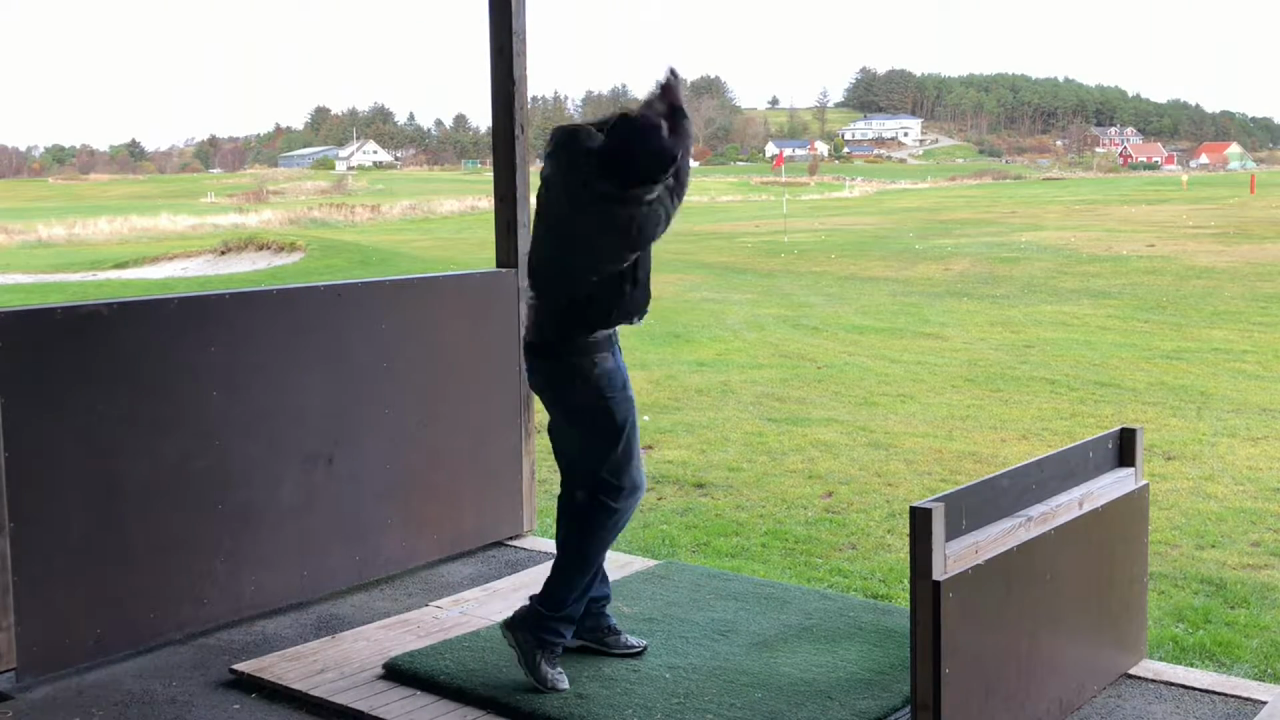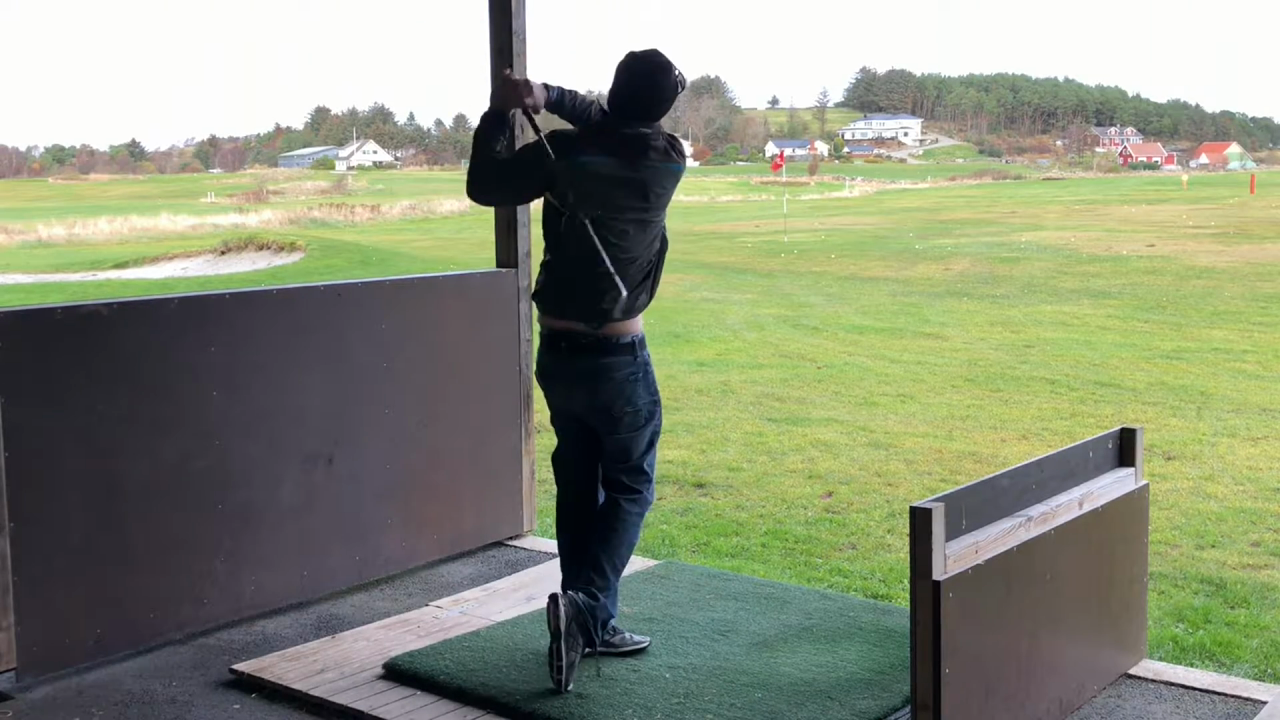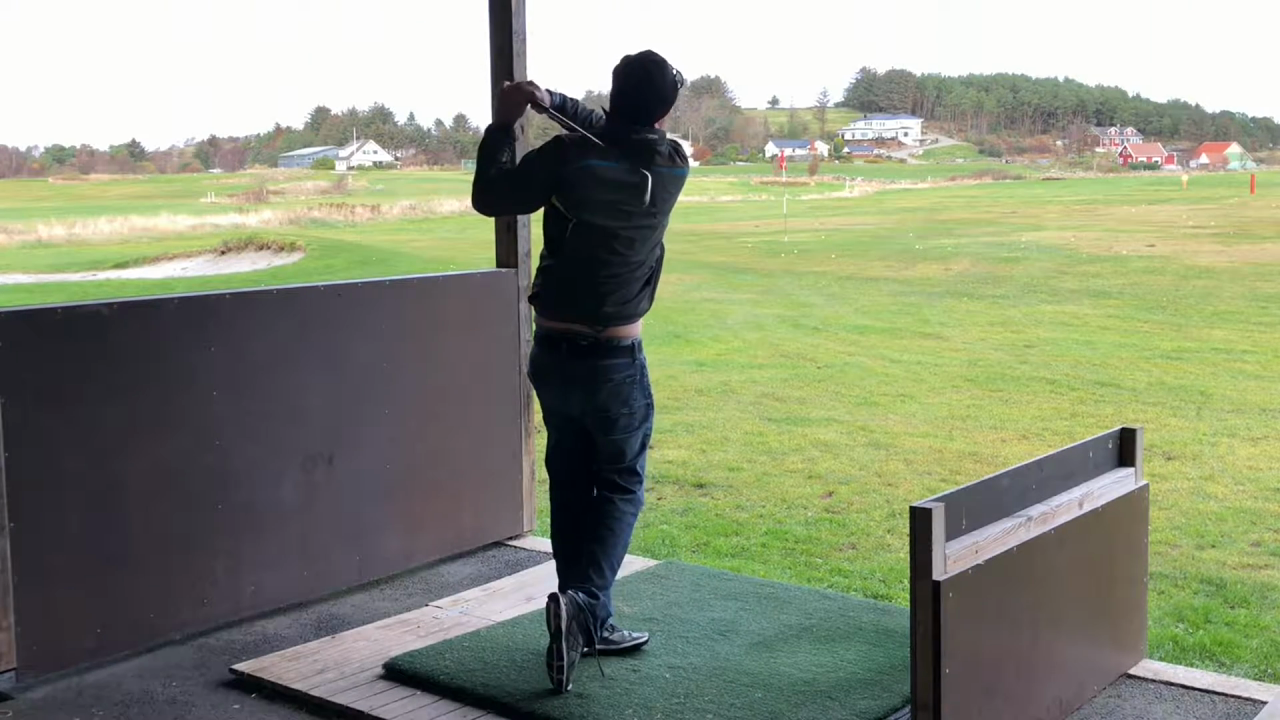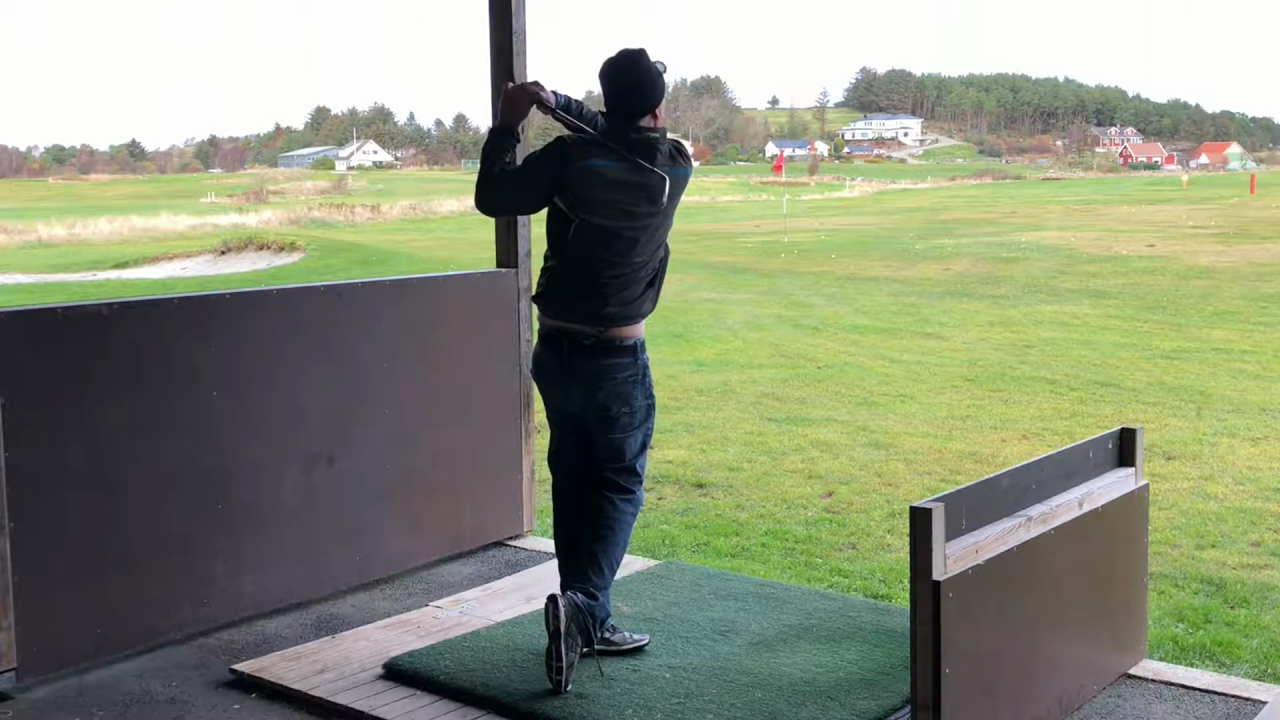
dt=0.4s
person 1, frame 1
left shoulder: (573, 148)
right shoulder: (612, 223)
right elbow: (672, 178)
left wrist: (650, 109)
right wrist: (676, 114)
left hip: (557, 346)
right hip: (579, 355)
left knee: (587, 477)
right knee: (619, 487)
left ankle: (585, 616)
right ankle: (543, 625)
person 1, frame 2
left shoulder: (561, 153)
right shoulder: (668, 160)
left elbow: (482, 186)
right elbow: (618, 125)
left wrist: (504, 107)
right wrist: (549, 96)
left hip: (556, 351)
right hip: (616, 357)
left knee: (577, 486)
right knee: (629, 487)
left ankle: (589, 622)
right ankle: (587, 608)
person 1, frame 3
left shoulder: (566, 157)
right shoulder: (672, 166)
left elbow: (489, 198)
right elbow: (615, 136)
left wrist: (503, 123)
right wrist: (552, 101)
left hip: (552, 352)
right hip: (613, 359)
left knee: (571, 485)
right knee: (621, 486)
left ankle: (587, 621)
right ankle: (584, 605)
person 1, frame 4
left shoulder: (568, 157)
right shoulder: (675, 166)
left elbow: (492, 199)
left wrist: (506, 126)
right wrist: (557, 102)
left hip: (555, 351)
right hip: (616, 359)
left knee: (573, 483)
right knee: (620, 486)
left ankle: (587, 620)
right ankle: (583, 604)
